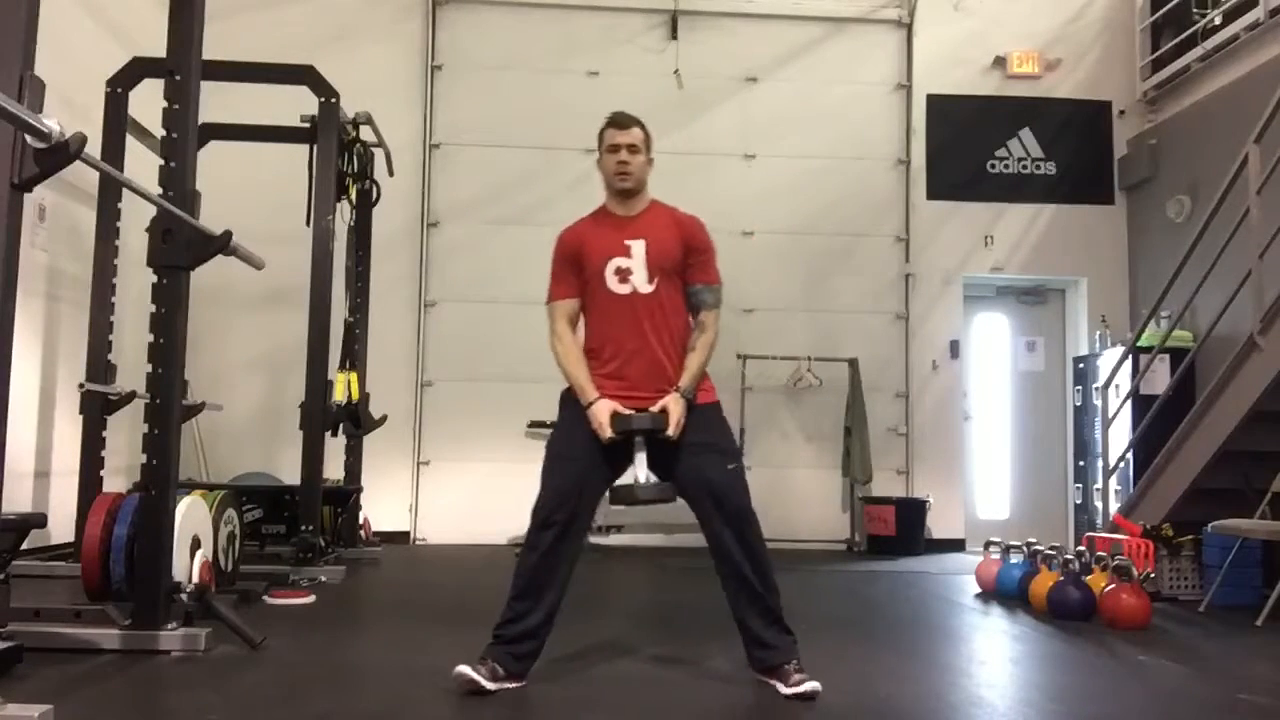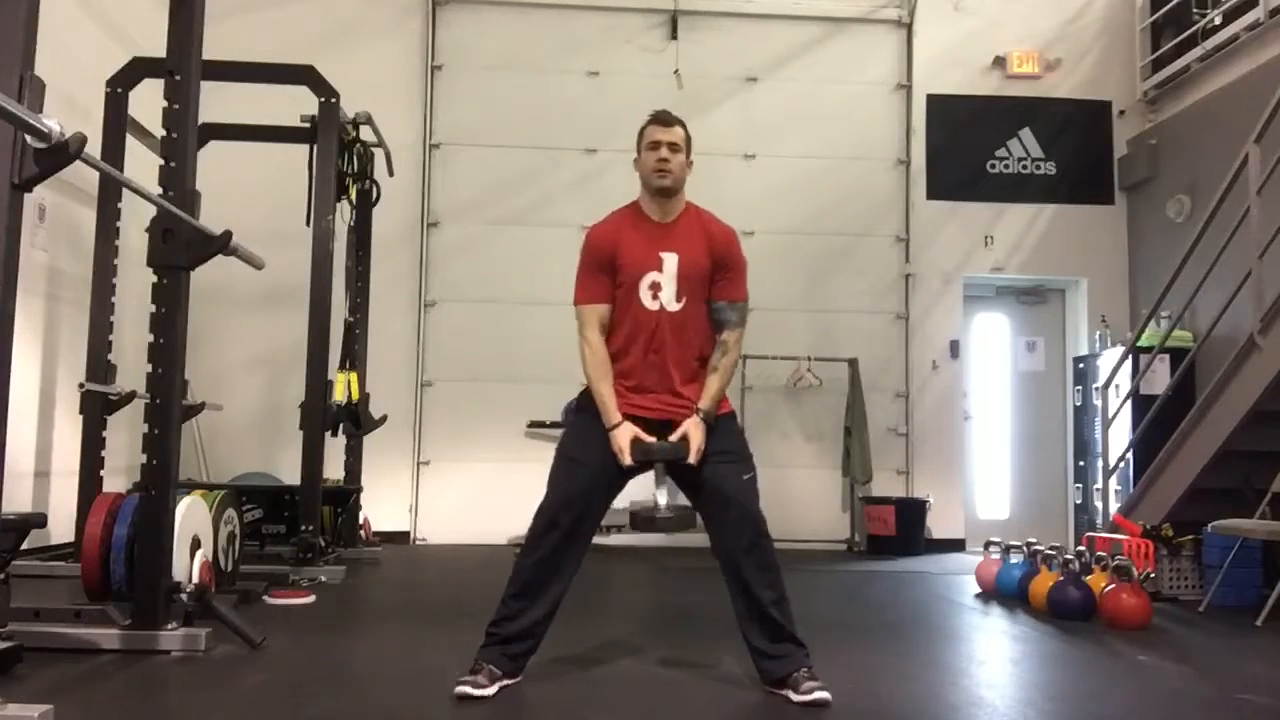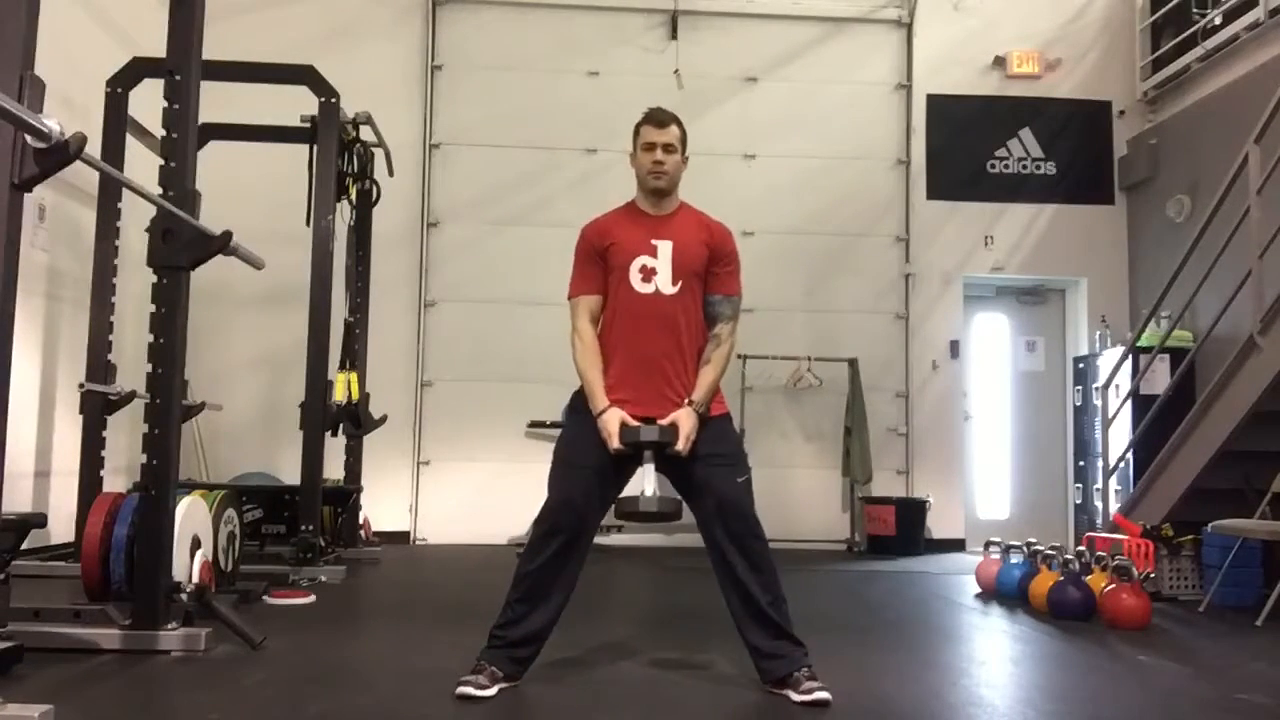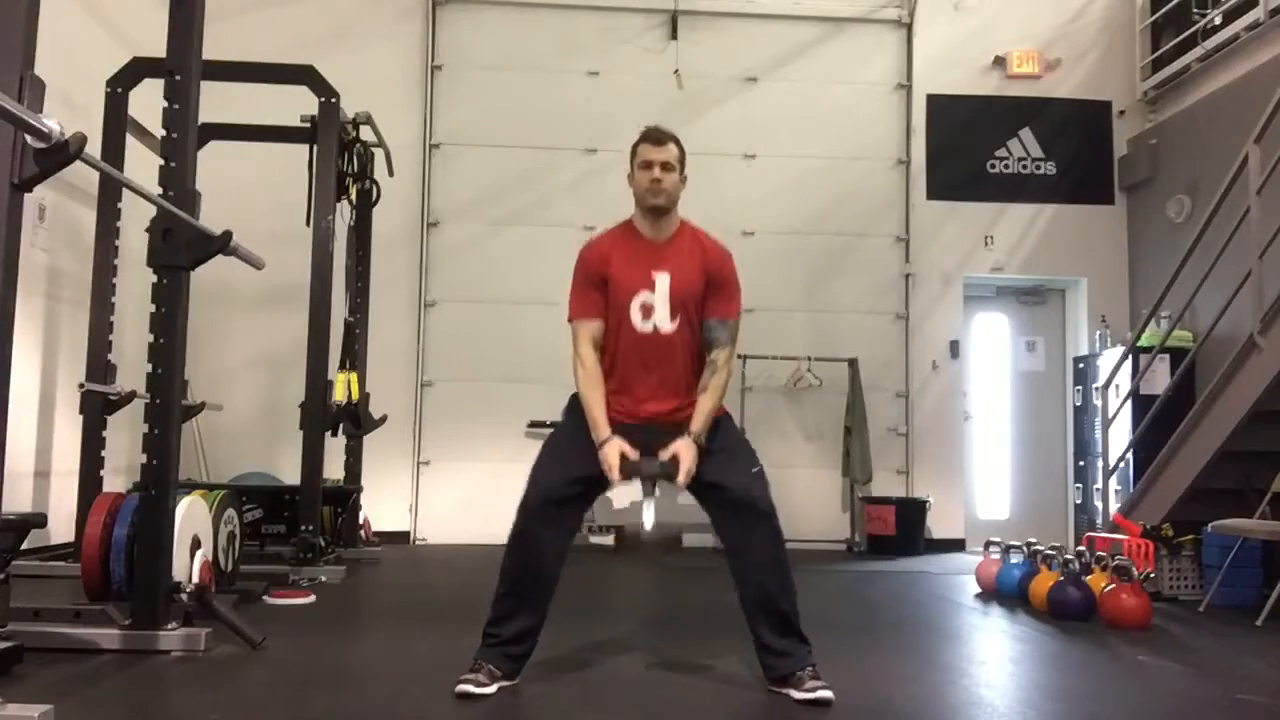
dt=0.5s
person 1, frame 1
left shoulder: (686, 230)
right shoulder: (575, 239)
left elbow: (708, 320)
right elbow: (561, 327)
left wrist: (682, 393)
right wrist: (591, 400)
left hip: (684, 401)
right hip: (597, 404)
left knee: (733, 519)
right knee: (554, 523)
left ankle: (776, 656)
right ankle: (508, 658)
person 1, frame 2
left shoulder: (719, 239)
right shoulder: (605, 237)
left elbow: (730, 335)
right elbow: (592, 334)
left wrist: (702, 416)
right wrist: (614, 421)
left hip: (699, 413)
right hip: (614, 411)
left knee: (744, 531)
right knee: (557, 525)
left ankle: (787, 665)
right ankle: (499, 658)
person 1, frame 3
left shoulder: (713, 237)
right shoulder: (600, 233)
left elbow: (723, 331)
right elbow: (584, 325)
left wrist: (695, 408)
right wrist: (601, 408)
left hip: (696, 413)
right hip: (608, 411)
left knee: (739, 532)
right knee: (559, 530)
left ankle: (786, 666)
right ankle: (502, 659)
person 1, frame 4
left shoulder: (713, 258)
right shoulder: (598, 254)
left elbow: (719, 355)
right elbow: (586, 351)
left wrist: (694, 438)
right wrist: (603, 438)
left hip: (690, 414)
right hip: (610, 413)
left knee: (754, 511)
right knee: (543, 505)
left ankle: (789, 665)
right ankle: (499, 658)
